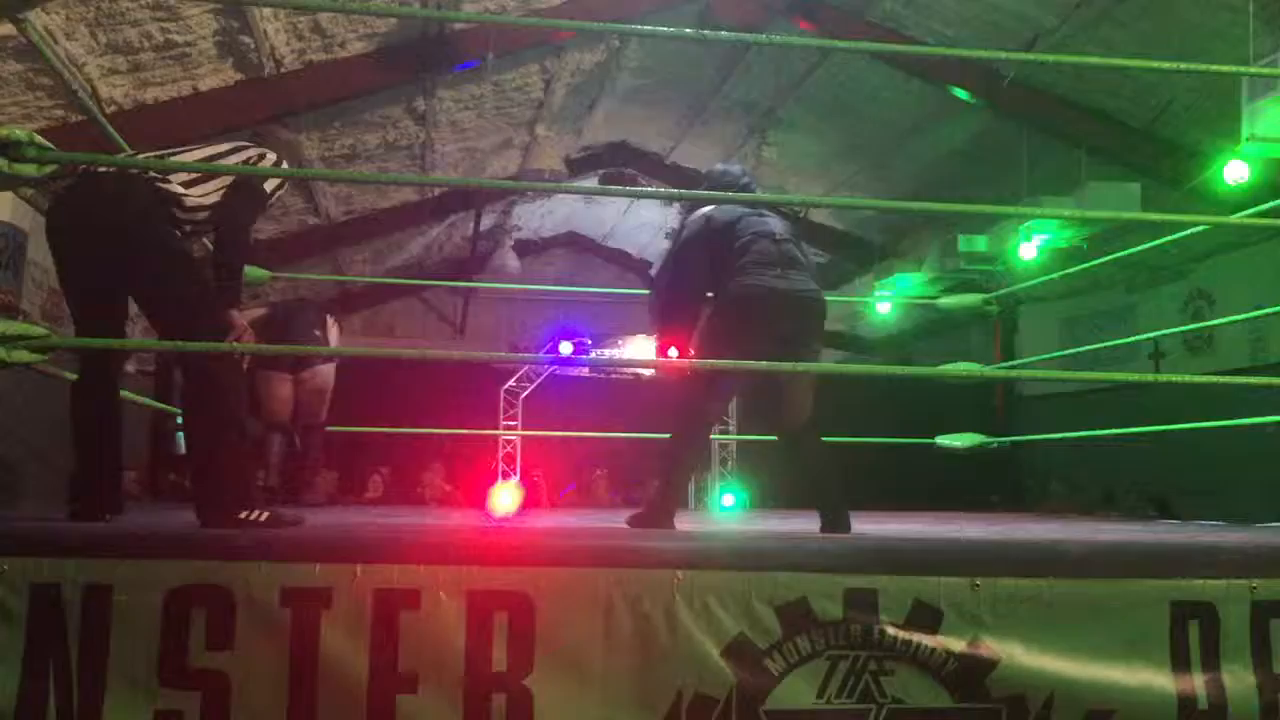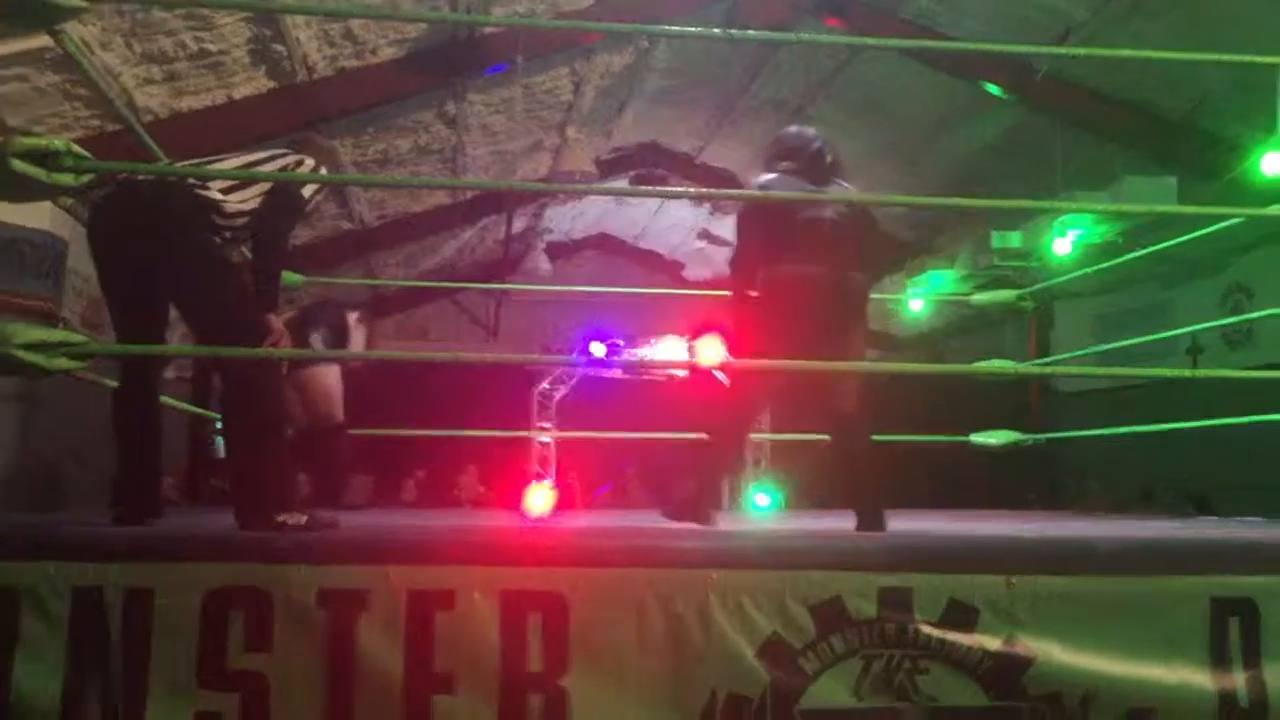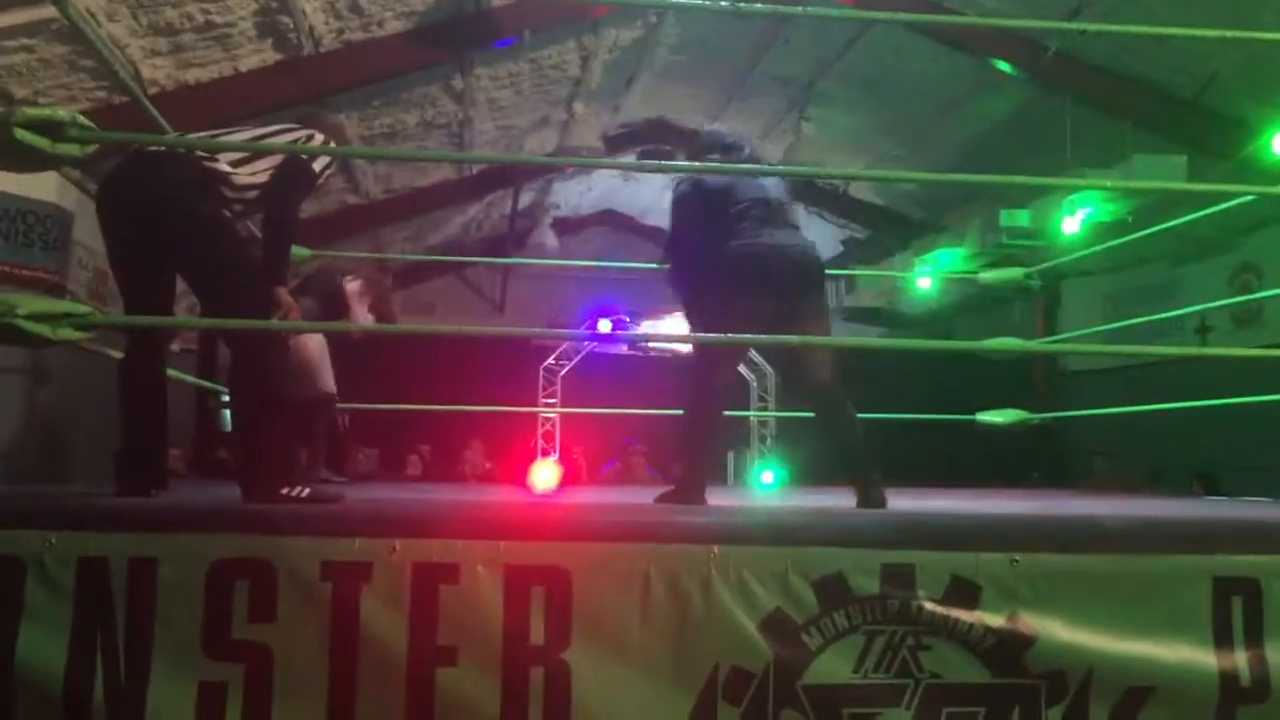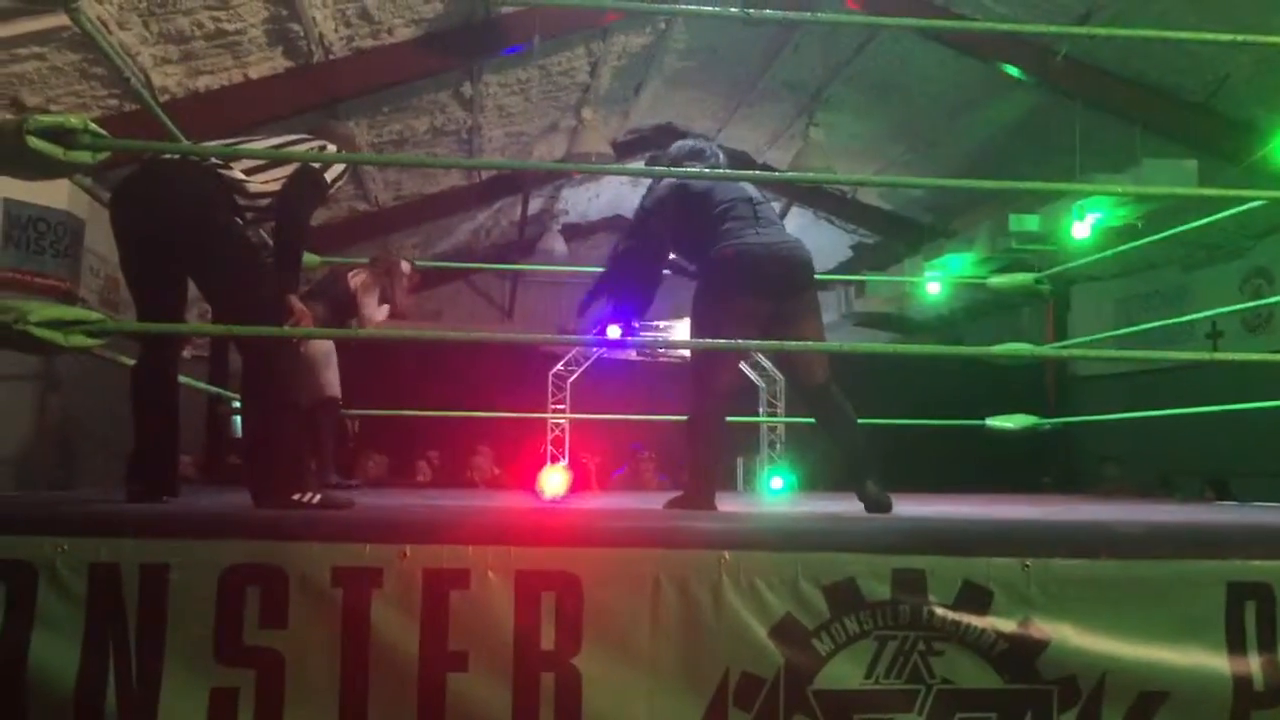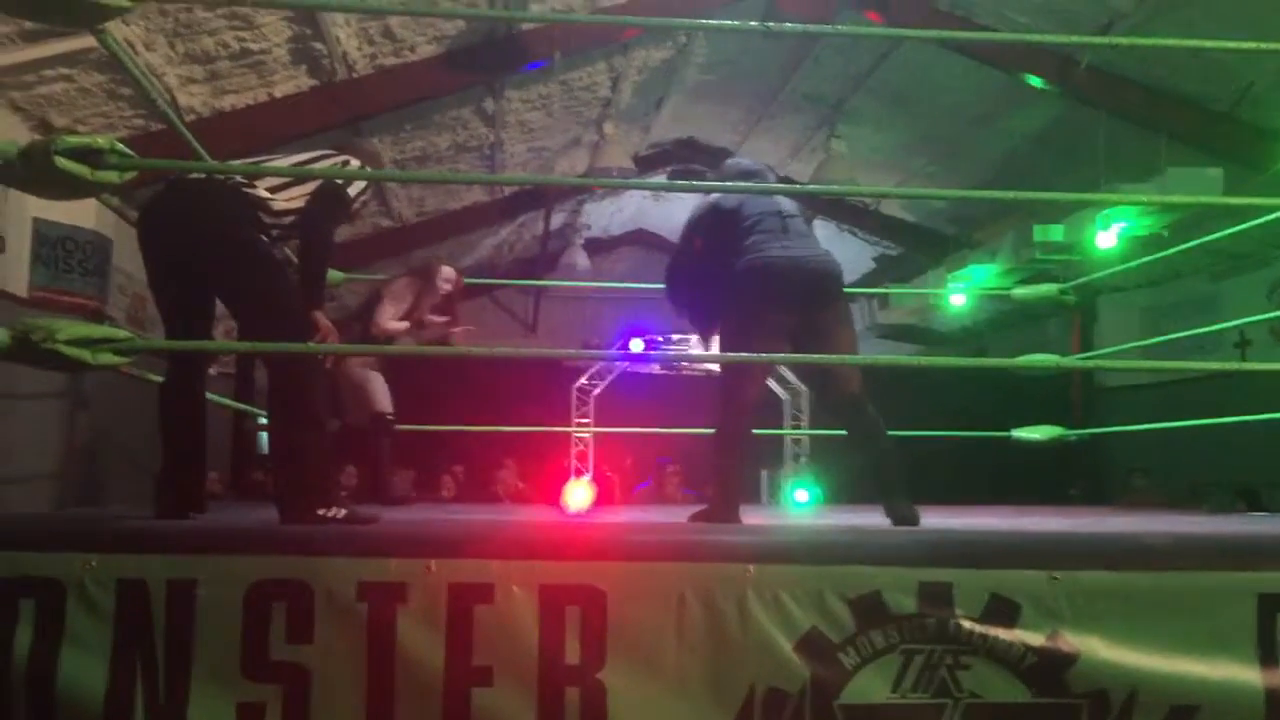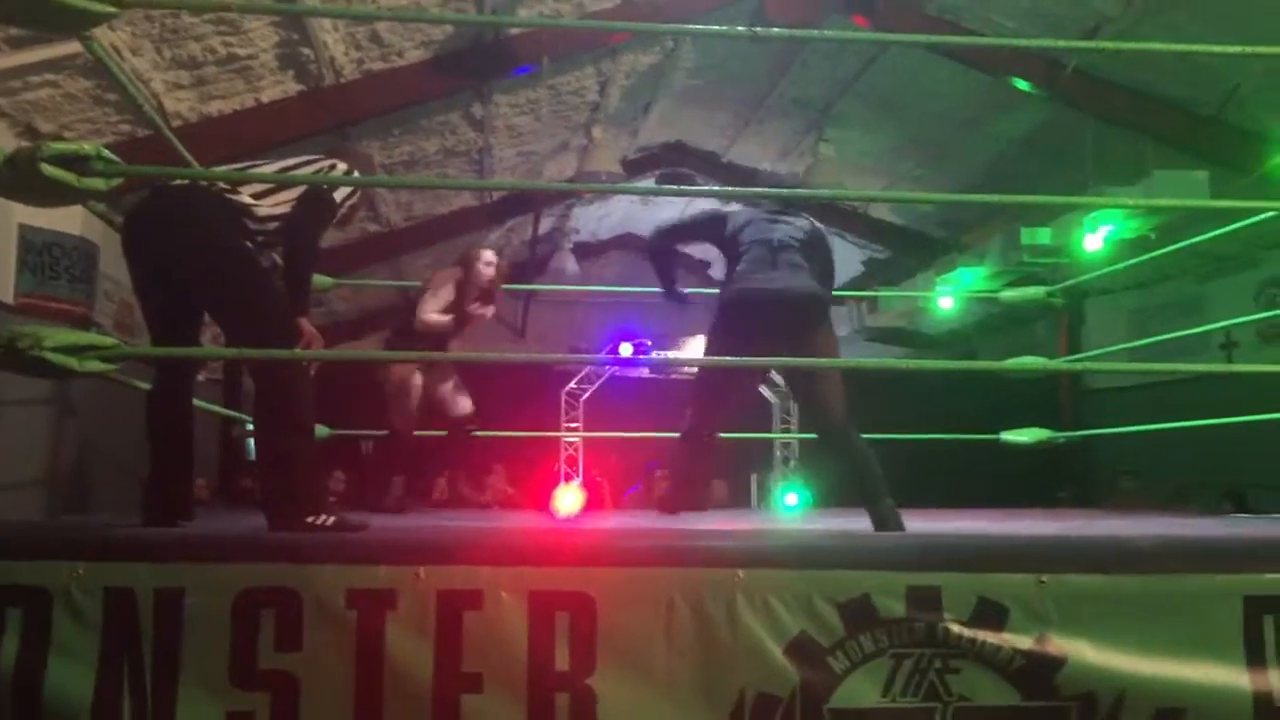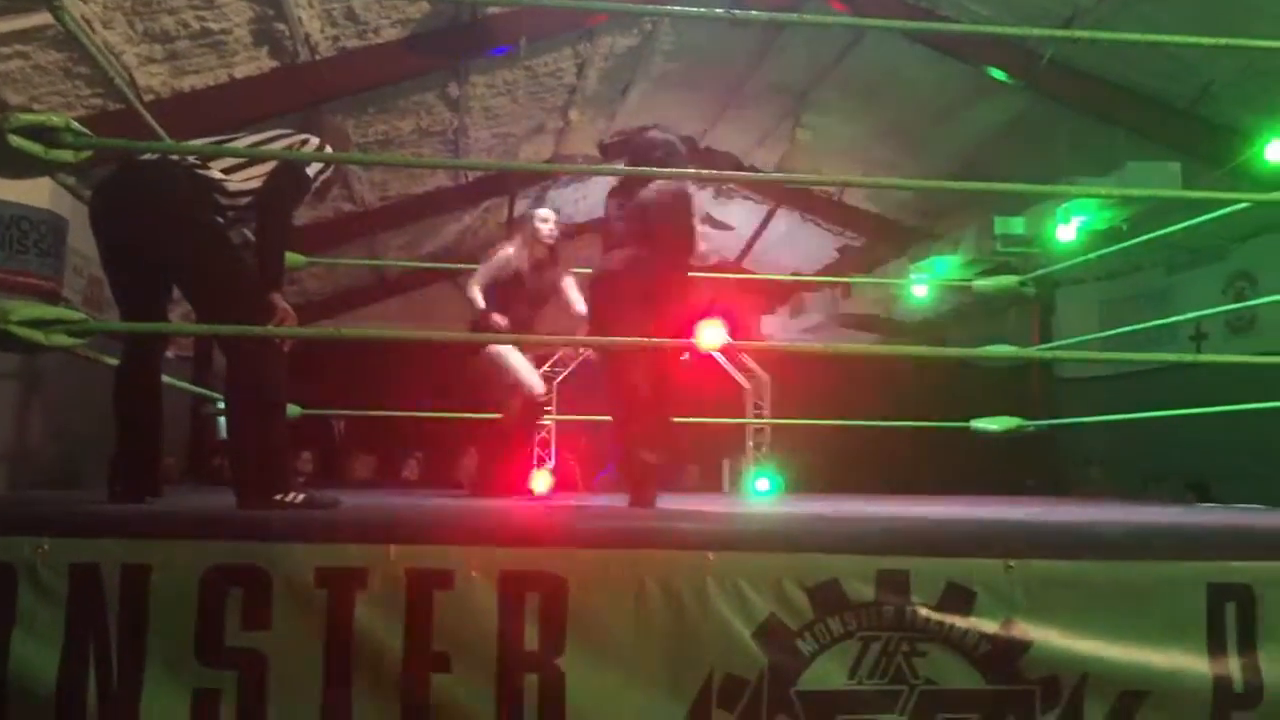
dt=0.4s
person 1, frame 1
left shoulder: (216, 155)
right shoulder: (271, 161)
right elbow: (233, 221)
right wrist: (229, 305)
left hip: (71, 203)
right hip: (138, 211)
left knee: (99, 357)
right knee: (212, 353)
left ankle: (91, 499)
right ankle: (227, 505)
person 1, frame 2
left shoulder: (255, 164)
right shoulder: (310, 168)
right elbow: (271, 227)
right wrist: (266, 309)
left hip: (113, 210)
right hip: (175, 218)
left knee: (139, 362)
right knee: (249, 357)
left ankle: (132, 503)
right ankle: (266, 507)
person 1, frame 3
left shoulder: (262, 138)
right shoulder: (320, 144)
right elbow: (281, 201)
right wrist: (275, 284)
left hip: (122, 183)
right hip: (184, 191)
left knee: (146, 334)
right knee: (256, 332)
left ankle: (137, 476)
right ankle: (271, 480)
person 1, frame 4
left shoulder: (276, 148)
right shoulder: (332, 156)
right elbow: (293, 208)
right wrist: (288, 291)
left hip: (135, 191)
right hip: (197, 199)
left knee: (159, 341)
right knee: (268, 339)
left ankle: (149, 481)
right ankle: (282, 486)
person 1, frame 5
left shoulder: (302, 164)
right shoulder: (356, 171)
right elbow: (317, 223)
right wrist: (313, 308)
left hip: (162, 210)
right hip: (222, 218)
left knee: (186, 358)
right knee: (295, 355)
left ankle: (177, 498)
right ankle: (309, 502)
person 1, frame 6
left shoulder: (295, 169)
right shoulder: (345, 174)
right elbow: (304, 228)
right wrist: (298, 314)
left hip: (147, 217)
right hip: (207, 225)
left knee: (175, 365)
right knee: (281, 361)
left ankle: (164, 506)
right ankle: (297, 510)
person 1, frame 7
left shoulder: (265, 145)
right shoulder: (317, 148)
right elbow: (276, 203)
right wrist: (271, 289)
left hip: (116, 192)
right hip: (176, 199)
left knee: (142, 341)
right knee: (253, 339)
left ankle: (130, 481)
right ankle: (266, 488)
person 2, frame 1
left shoulder: (708, 217)
right shoulder: (779, 221)
left elbow: (678, 281)
left wrist: (671, 329)
left hip: (747, 310)
right hip: (805, 308)
left knee: (696, 416)
right knee: (798, 424)
left ankle: (661, 509)
right ankle: (832, 512)
person 2, frame 2
left shoulder: (766, 187)
right shoulder: (847, 196)
left elbow: (746, 259)
right elbow: (867, 253)
left wrist: (742, 309)
left hip: (786, 302)
right hip: (844, 302)
left knee: (740, 406)
right knee: (845, 412)
left ankle: (702, 500)
right ankle: (868, 510)
person 2, frame 3
left shoulder: (694, 182)
right shoulder: (772, 182)
left elbow: (685, 248)
left wrist: (694, 304)
left hip: (745, 271)
right hip: (804, 266)
left knee: (708, 384)
right knee: (823, 383)
left ankle: (691, 485)
right ankle: (868, 484)
person 2, frame 4
left shoulder: (674, 187)
right shoulder: (744, 187)
left elbow: (637, 250)
left wrist: (617, 302)
right wrist: (678, 263)
left hip: (738, 270)
right hip: (793, 264)
left knee: (711, 389)
right knee: (818, 385)
left ankle: (700, 492)
right ankle: (868, 483)
person 2, frame 5
left shoulder: (718, 206)
right shoulder: (791, 205)
left elbow: (680, 272)
left wrist: (703, 317)
left hip: (762, 281)
right hip: (822, 279)
left knee: (738, 403)
right knee: (851, 397)
left ankle: (724, 505)
right ankle: (896, 499)
person 2, frame 6
left shoulder: (732, 217)
right shoulder: (810, 228)
left elbow: (662, 239)
right elbow: (825, 287)
left wrist: (668, 277)
left hip: (744, 313)
right hip: (803, 318)
left knee: (706, 412)
right knee: (834, 424)
left ankle: (689, 493)
right ankle: (883, 510)
person 2, frame 7
left shoulder: (617, 195)
right shoulder: (670, 191)
left hip: (610, 288)
right hip: (655, 290)
left knee: (625, 396)
right knee: (659, 392)
left ankle: (641, 484)
right ankle: (648, 466)
person 3, frame 1
left shoulder: (274, 311)
right shoulder: (328, 318)
left hip: (274, 355)
right hip: (314, 355)
left knee: (276, 424)
right knee: (312, 425)
left ankle: (273, 480)
right ankle: (306, 488)
person 3, frame 2
left shoulder: (317, 312)
right shoulder: (355, 319)
right hip: (314, 357)
left knee: (303, 431)
right knee: (332, 425)
right ankle: (336, 493)
person 3, frame 3
left shoulder: (339, 281)
right shoulder: (360, 287)
right elbow: (358, 327)
right wrist: (372, 316)
right hip: (302, 323)
left knee: (302, 398)
right knee: (323, 394)
right ankle: (315, 466)
person 3, frame 4
left shoulder: (366, 279)
right shoulder: (369, 280)
right elbow: (369, 322)
right wrist: (390, 304)
right hip: (314, 327)
left knee: (312, 401)
right knee: (329, 399)
right ankle: (326, 471)
person 3, frame 5
left shoulder: (427, 303)
right shoulder: (406, 289)
left elbow: (419, 337)
right elbow: (379, 325)
left wrist: (447, 333)
right wrist: (422, 323)
left hip: (374, 353)
left knee: (360, 421)
right knee: (382, 415)
right ankle: (384, 487)
person 3, frame 6
left shoulder: (476, 296)
right shoulder: (448, 283)
right elbow: (422, 320)
right wrist: (463, 318)
left hip: (433, 357)
right hip: (406, 354)
left knee: (465, 416)
right knee: (402, 429)
right ankle: (382, 494)
person 3, frame 7
left shoulder: (553, 269)
right shoulder: (511, 254)
left elbow: (578, 304)
right elbow: (473, 286)
right wrist: (487, 316)
left hip: (519, 339)
right hip: (494, 337)
left knee: (520, 410)
right knee: (536, 395)
left ankle: (486, 477)
